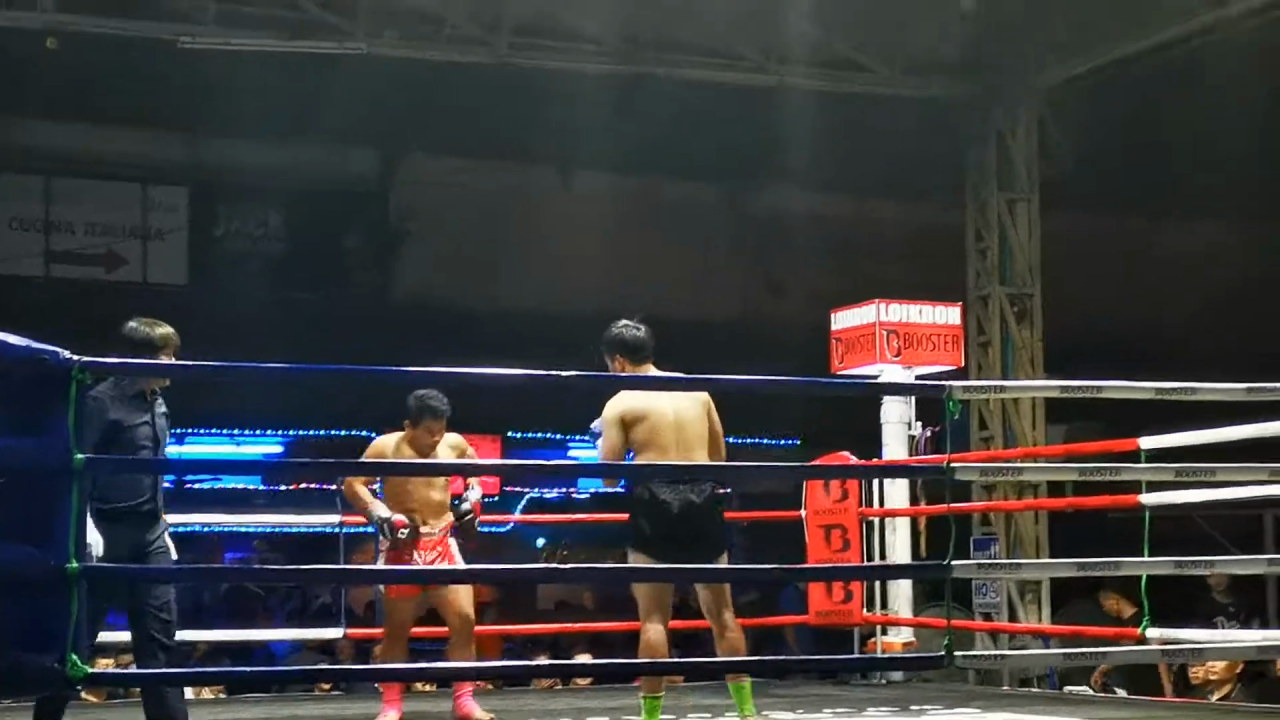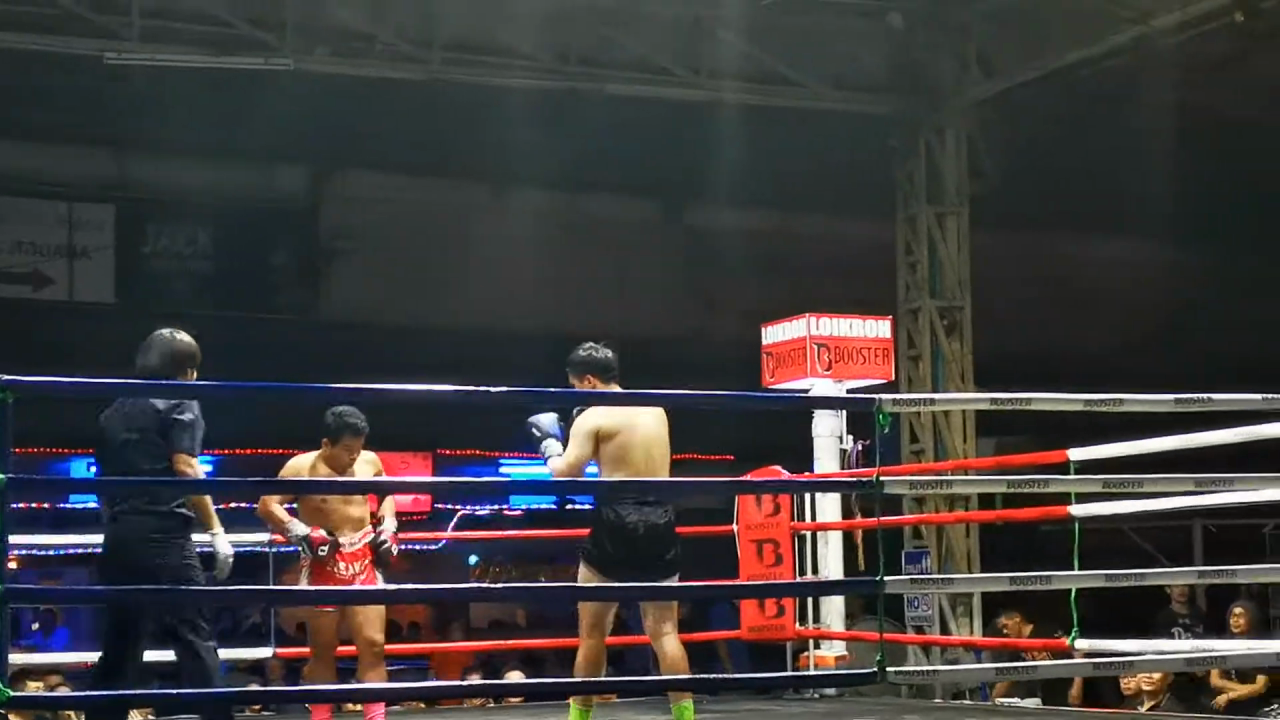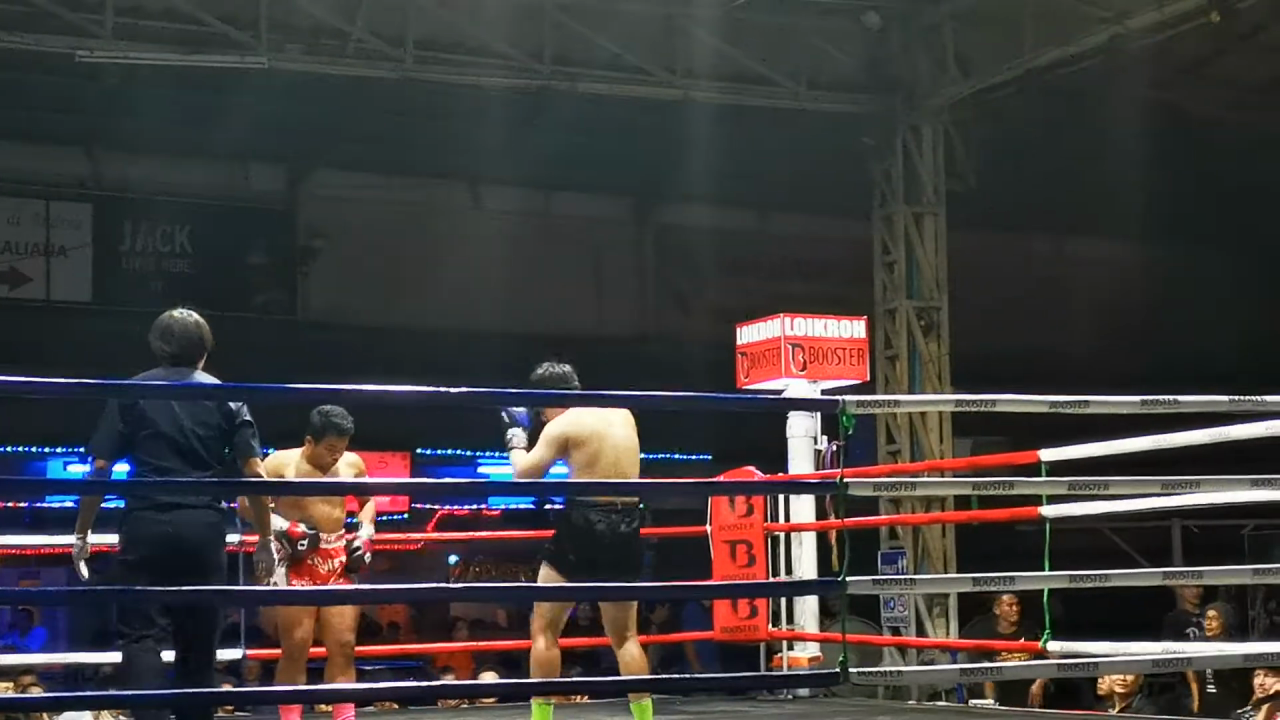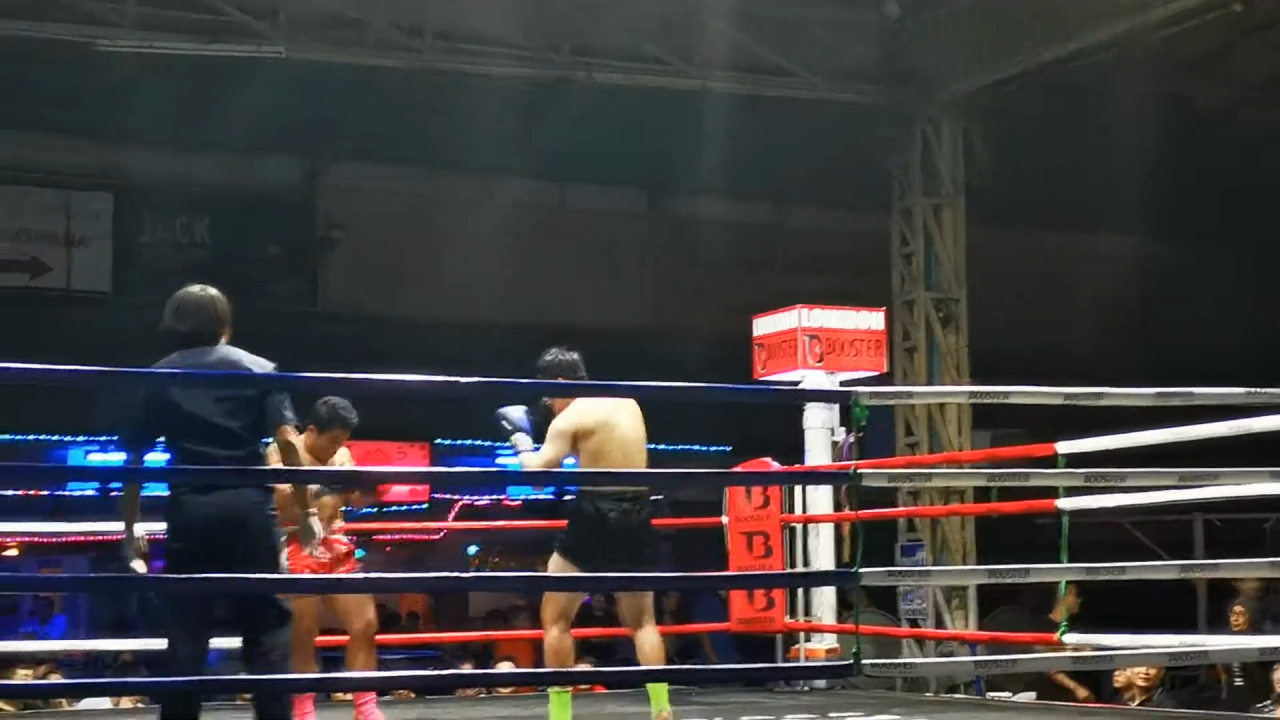
dt=0.5s
person 1, frame 1
left shoulder: (156, 404)
right shoulder: (103, 400)
left wrist: (160, 528)
right wrist: (85, 525)
left hip: (148, 532)
right hip: (108, 531)
left knee: (159, 627)
right knee: (83, 629)
person 1, frame 2
left shoulder: (115, 410)
right shoulder: (181, 404)
left elbow: (103, 479)
right elbow: (185, 468)
right wrist: (215, 531)
left hip: (122, 536)
right hip: (163, 535)
left knee: (120, 644)
right knee: (195, 640)
person 1, frame 3
left shoulder: (131, 393)
right shoulder: (226, 398)
left elbow: (101, 467)
right elbow: (254, 473)
left wrist: (82, 534)
left hip: (146, 528)
right hip: (203, 529)
left knee: (142, 640)
right knee: (197, 645)
person 1, frame 4
left shoulder: (157, 379)
right shoulder: (259, 369)
left elbow: (134, 460)
right elbow: (287, 442)
left wrist: (130, 530)
right wrist: (307, 511)
left hip: (190, 513)
right hip: (249, 509)
left knee: (186, 634)
right knee: (267, 627)
person 2, frame 1
left shoulder: (619, 405)
right shoulder: (696, 390)
left elbow: (608, 474)
right elbow: (718, 454)
left wrist: (603, 443)
left hip: (655, 507)
right hip: (702, 503)
left knee: (653, 619)
right knee: (722, 614)
person 2, frame 2
left shoulder: (592, 418)
right shoulder: (655, 411)
left elbow: (565, 478)
left wrist: (550, 444)
left hip: (616, 525)
right hip: (660, 524)
left knee: (593, 634)
right knee: (664, 633)
person 2, frame 3
left shoulder: (563, 424)
right shoulder: (621, 413)
left elbow: (523, 475)
left wrist: (516, 434)
left hip: (583, 528)
right hip: (626, 529)
left knee: (544, 631)
right knee: (624, 636)
person 2, frame 4
left shoulder: (571, 418)
right shoulder: (627, 403)
left elbow: (537, 474)
left wrist: (519, 436)
left hip: (596, 516)
right hip: (637, 516)
left knee: (555, 619)
right knee: (642, 622)
person 3, frame 1
left shoulder: (453, 443)
right shoulder: (385, 448)
right elbow: (353, 484)
left wrist: (473, 497)
right wrist: (384, 516)
left hip: (442, 543)
right hip: (404, 547)
left knee: (464, 621)
right knee: (397, 630)
person 3, frame 2
left shoulder: (370, 462)
right shoulder: (301, 467)
left elbow: (387, 494)
right elbow: (267, 505)
left wrist: (388, 527)
right wrist: (302, 533)
left hip: (364, 561)
right hip: (323, 565)
left knee: (373, 645)
right knee: (323, 649)
person 3, frame 3
left shoulder: (352, 465)
right shoulder: (281, 463)
left elbow: (369, 499)
left wrist: (366, 532)
right wrist: (278, 526)
left hip: (336, 564)
right hip: (295, 565)
left knee: (343, 647)
right knee: (295, 648)
person 3, frame 4
left shoulder: (341, 456)
right shoulder: (283, 450)
left elbow: (355, 497)
right elbow: (282, 495)
right wrist: (320, 486)
left hip: (339, 549)
right hip: (300, 550)
left knee: (365, 627)
right knee: (302, 639)
